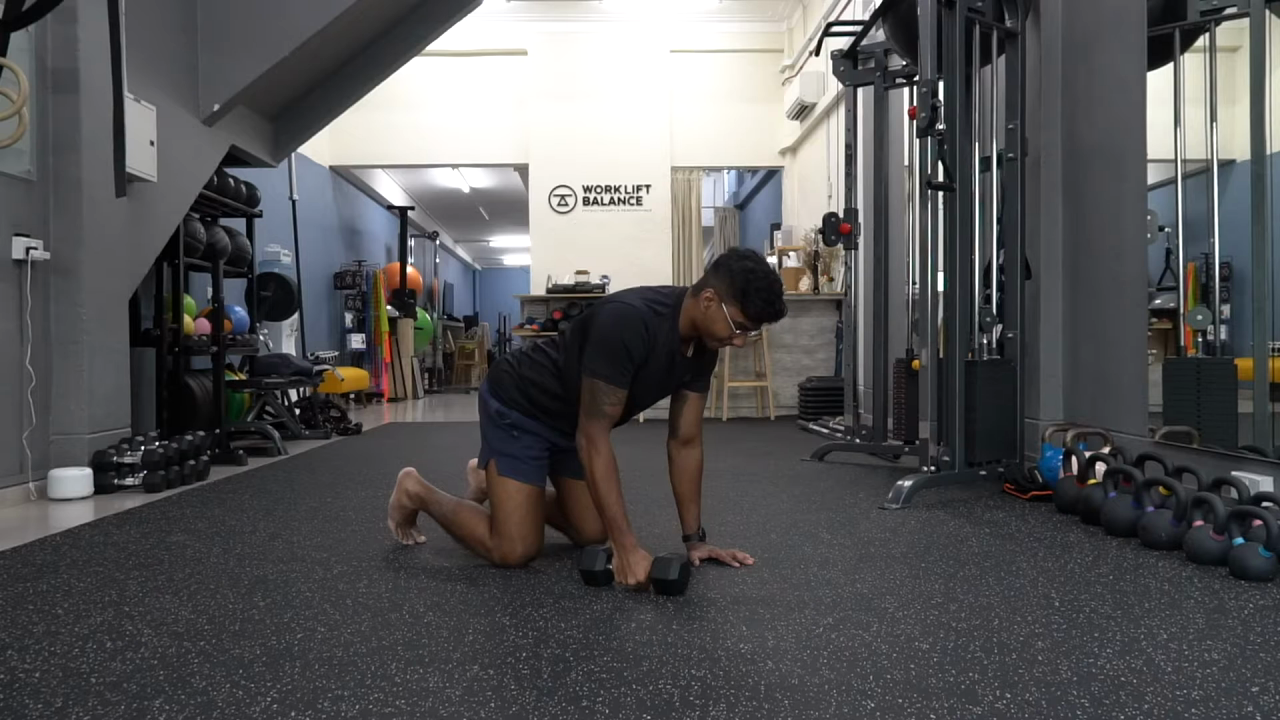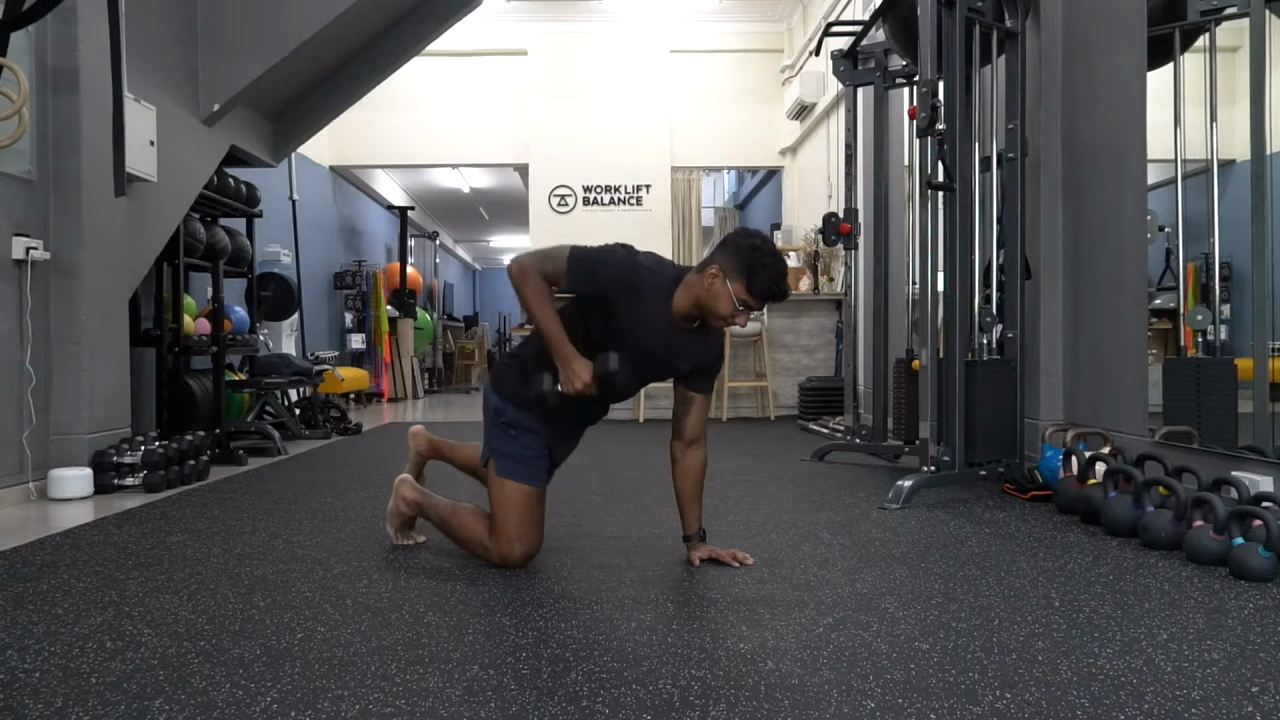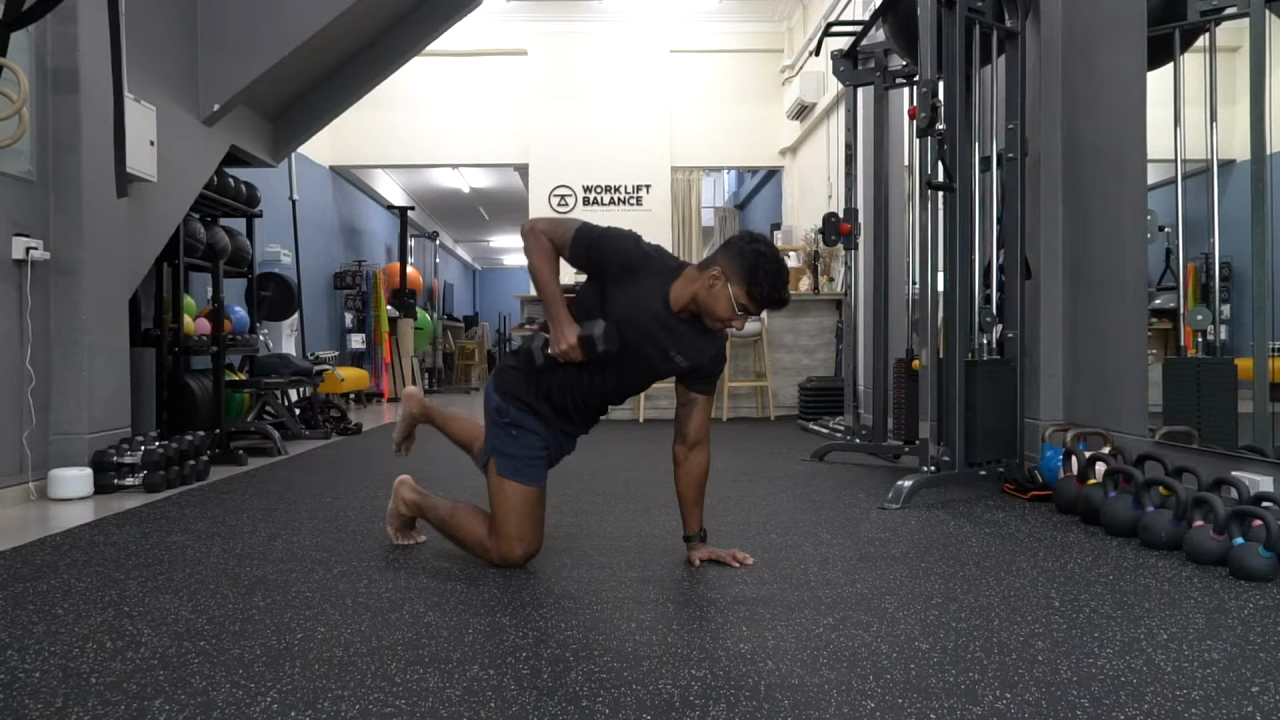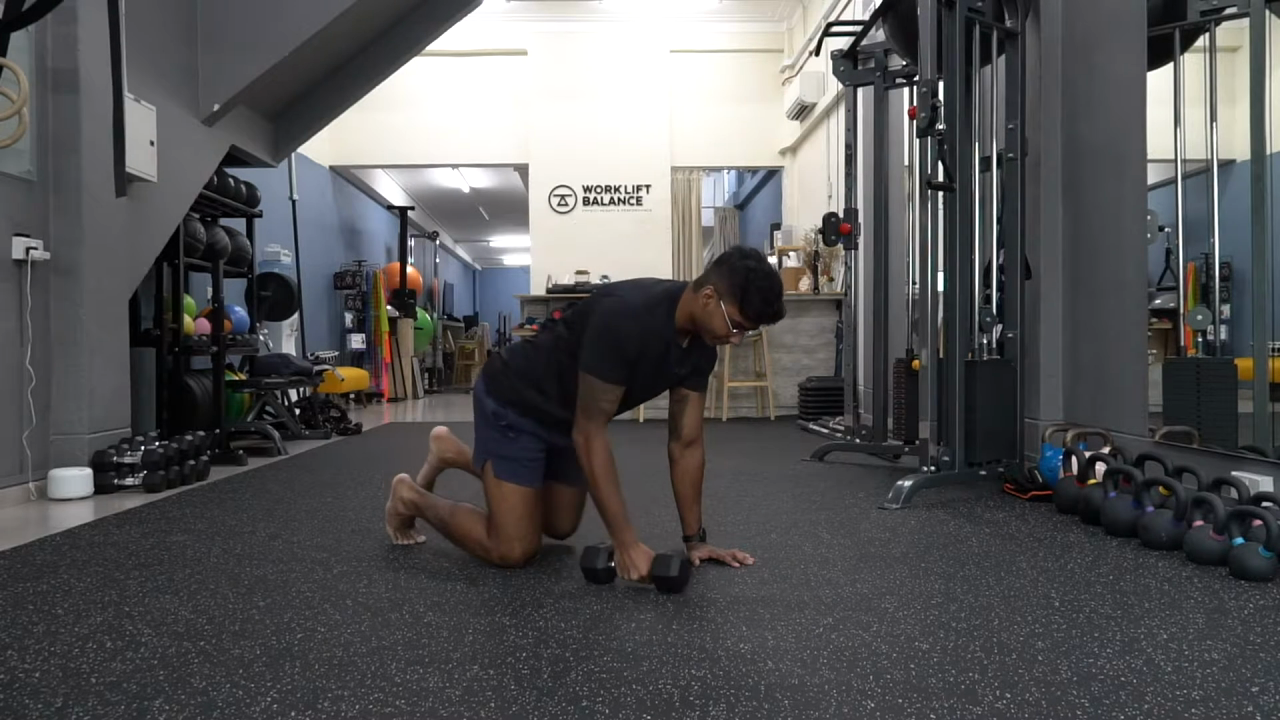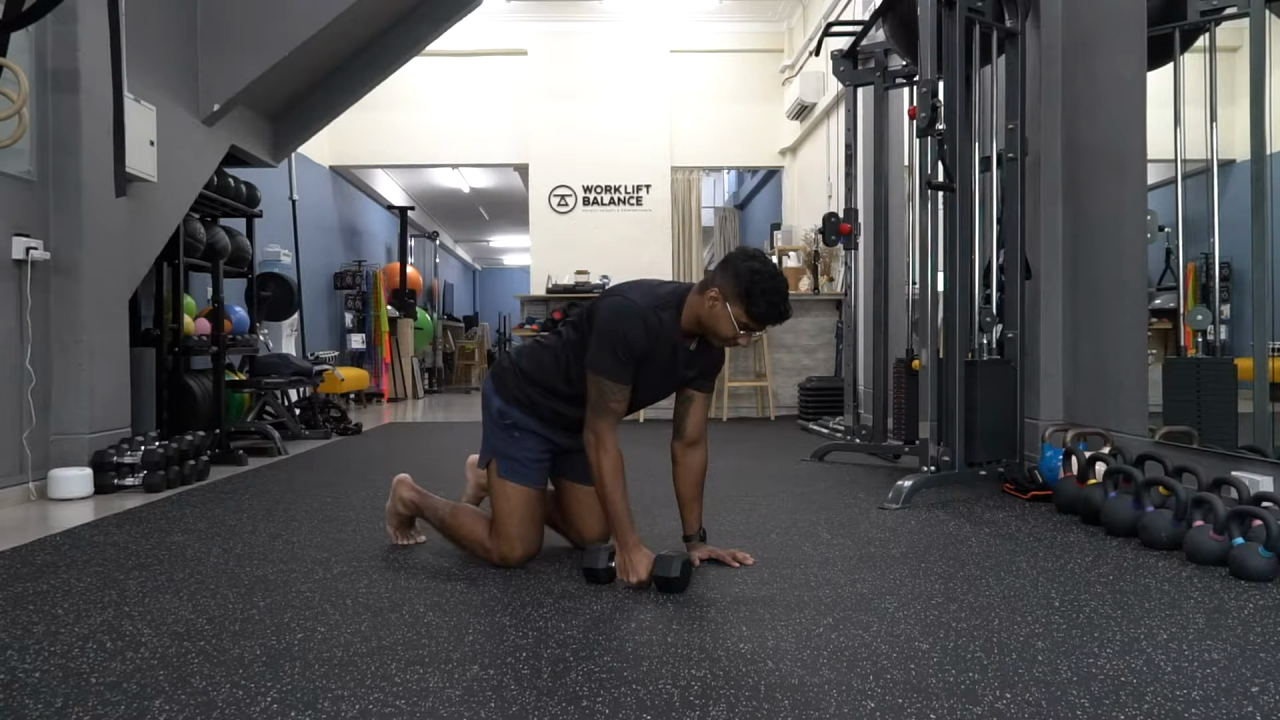
dt=1s
person 1, frame 1
left shoulder: (702, 348)
right shoulder: (628, 321)
left elbow: (685, 442)
right elbow: (593, 437)
left wrist: (694, 539)
right wrist: (626, 545)
left hip: (570, 416)
right hip: (518, 405)
left knee: (591, 534)
right knee: (514, 550)
left ankle: (491, 480)
right ankle: (416, 492)
person 1, frame 2
left shoulder: (707, 347)
right shoulder: (632, 275)
left elbow: (688, 442)
right elbow: (525, 268)
left wrist: (694, 539)
right wrist: (567, 359)
left hip: (568, 410)
right hip: (522, 398)
left knee: (514, 487)
right knee: (513, 550)
left ankle: (429, 445)
right ankle: (413, 499)
person 1, frame 3
left shoulder: (708, 348)
right shoulder: (631, 260)
left elbow: (690, 445)
right elbow: (537, 232)
left wrist: (695, 539)
right wrist: (560, 320)
left hip: (572, 418)
right hip: (525, 398)
left knee: (502, 463)
right knee: (512, 549)
left ankle: (421, 409)
right ankle: (412, 498)
person 1, frame 4
left shoulder: (701, 347)
right shoulder: (626, 315)
left elbow: (686, 443)
right elbow: (589, 434)
left wrist: (695, 538)
right wrist: (626, 542)
left hip: (564, 415)
right hip: (514, 402)
left knee: (559, 526)
right knee: (513, 549)
left ankle: (452, 451)
right ankle: (411, 498)
person 1, frame 5
left shoulder: (708, 348)
right shoulder: (630, 316)
left elbow: (689, 442)
right elbow: (601, 435)
left wrist: (695, 539)
right wrist: (629, 544)
left hip: (576, 417)
right hip: (521, 403)
left knee: (592, 536)
right knee: (513, 550)
left ankle: (490, 478)
right ankle: (411, 497)
